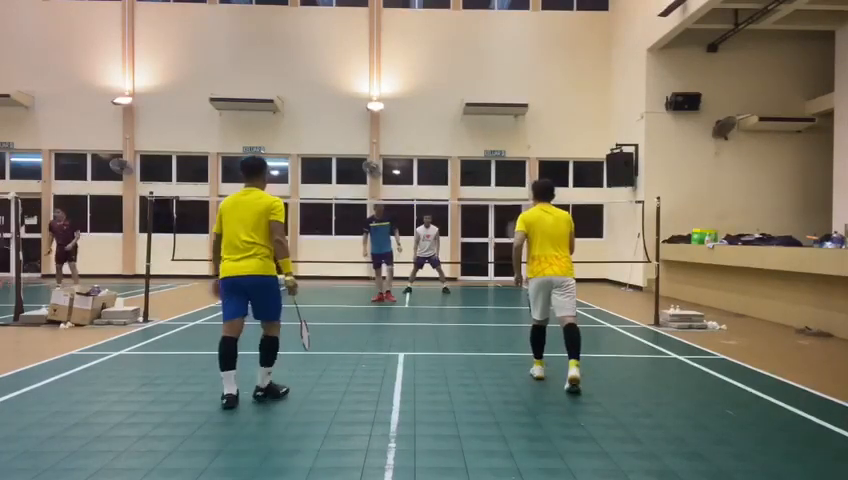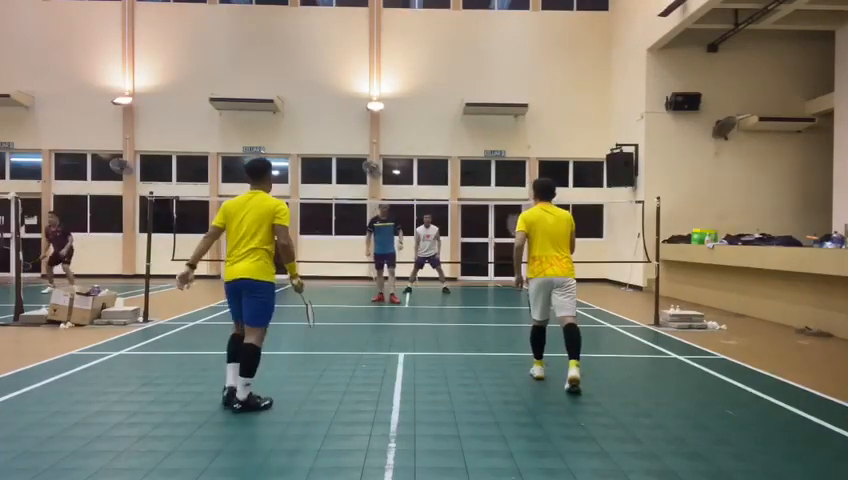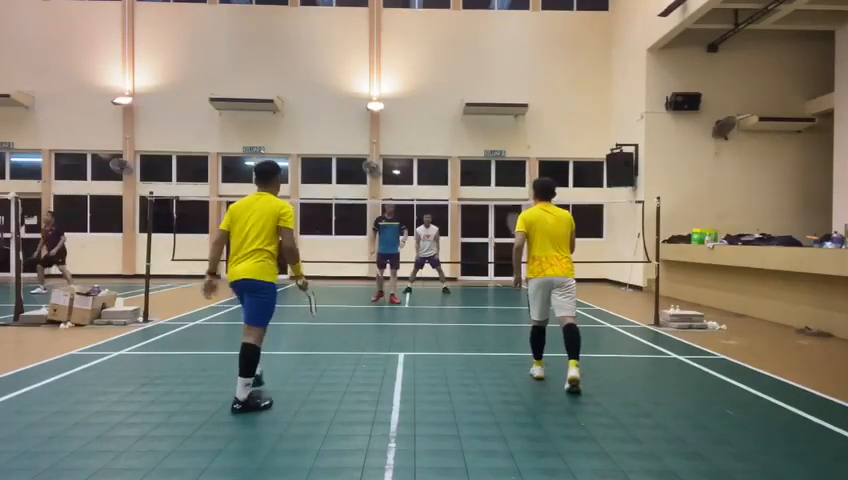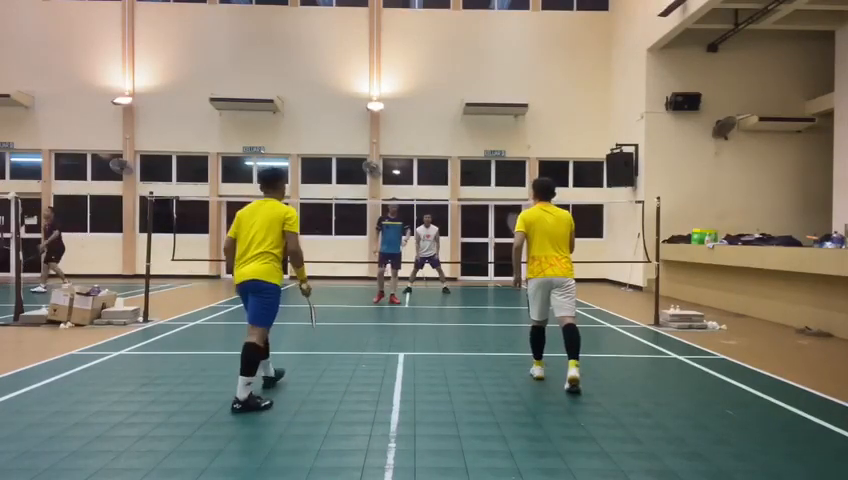
dt=0.2s
person 1, frame 1
left shoulder: (226, 203)
right shoulder: (272, 203)
left elbow: (216, 243)
right elbow: (278, 239)
left wrist: (217, 276)
right wrist: (288, 274)
left hip: (230, 275)
right hip: (261, 273)
left knee: (230, 331)
right knee: (271, 328)
left ankle: (229, 392)
right ankle: (263, 385)
person 1, frame 2
left shoulder: (230, 205)
right shoulder: (277, 206)
left elbow: (209, 237)
right elbow: (284, 243)
left wrist: (190, 267)
right wrist: (294, 275)
left hip: (232, 276)
right hip: (258, 276)
left knee: (240, 331)
right knee: (254, 335)
left ankle: (231, 387)
right ankle: (242, 396)
person 1, frame 3
left shoulder: (237, 206)
right shoulder: (282, 207)
left elbow: (218, 241)
right elbow: (288, 245)
left wrist: (211, 273)
right wrist: (299, 275)
left hip: (236, 275)
right hip: (260, 275)
left knee: (252, 328)
right knee: (254, 333)
left ankle: (252, 374)
right ankle: (243, 397)
person 1, frame 4
left shoulder: (243, 212)
right shoulder: (286, 212)
left elbow: (228, 248)
right elbow: (293, 249)
left wrist: (235, 275)
right wrist: (303, 280)
left hip: (243, 277)
right hip: (265, 277)
left knee: (260, 328)
right knee: (256, 334)
left ankle: (268, 373)
right ankle: (242, 396)
person 2, frame 1
left shoulder: (526, 217)
right shoulder: (566, 217)
left elbow: (517, 244)
left wrist: (517, 272)
left hip: (538, 275)
right hip: (564, 274)
left knee: (538, 321)
right knee: (569, 320)
left ankle: (538, 366)
right ankle: (573, 366)
person 2, frame 2
left shoulder: (527, 216)
right shoulder: (567, 216)
left elbow: (519, 244)
left wrist: (518, 273)
left hip: (538, 276)
right hip: (564, 274)
left knee: (539, 322)
right knee: (569, 320)
left ankle: (538, 366)
right ankle: (573, 367)
person 2, frame 3
left shoulder: (527, 216)
right shoulder: (567, 216)
left elbow: (518, 245)
left wrist: (516, 273)
left hip: (538, 276)
right hip: (564, 275)
left knee: (538, 322)
right knee: (568, 320)
left ankle: (538, 366)
right ankle: (573, 367)
person 2, frame 4
left shoulder: (526, 216)
right shoulder: (566, 216)
left elbow: (517, 245)
left wrist: (516, 273)
left hip: (538, 276)
right hip: (564, 275)
left knee: (538, 322)
right knee: (568, 320)
left ankle: (538, 366)
right ankle: (573, 367)
